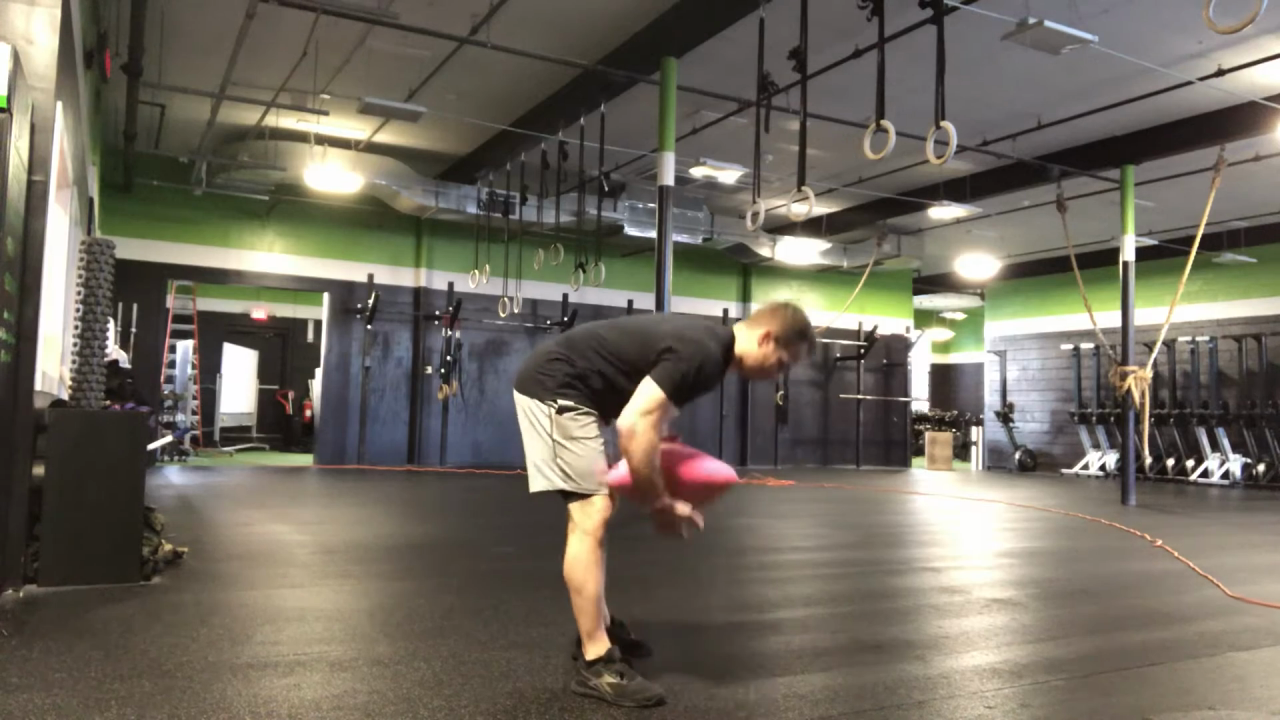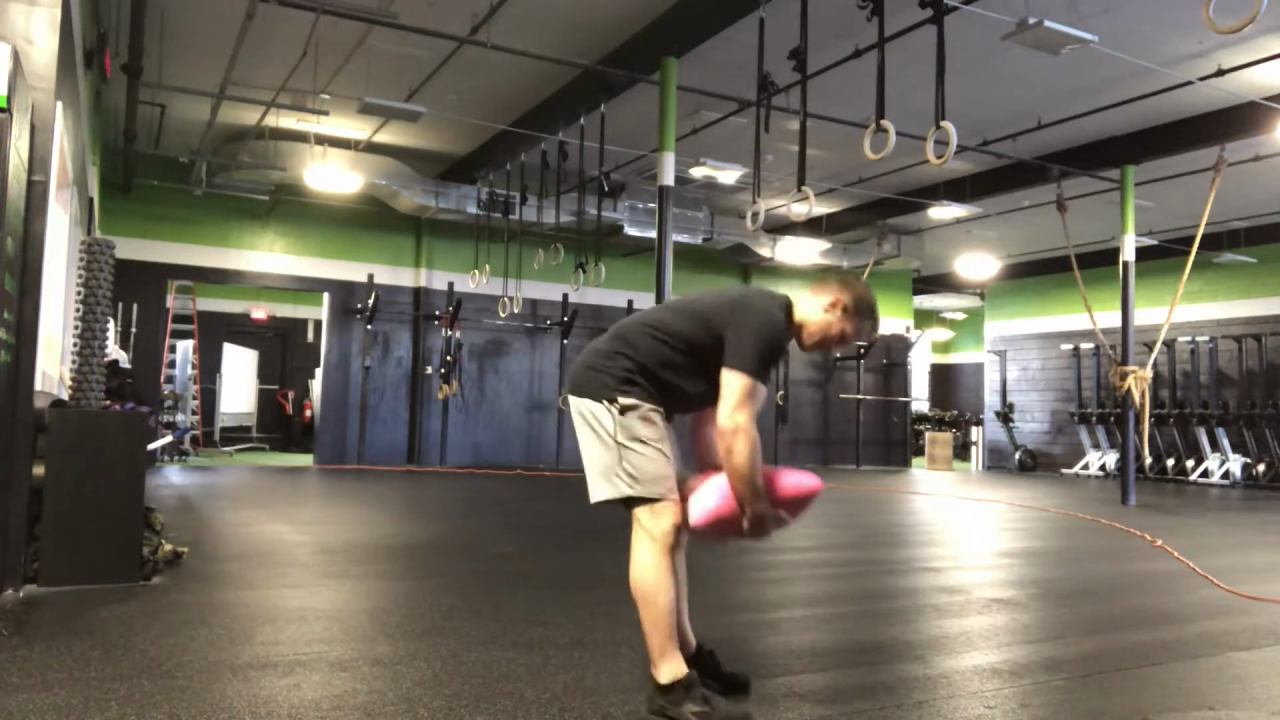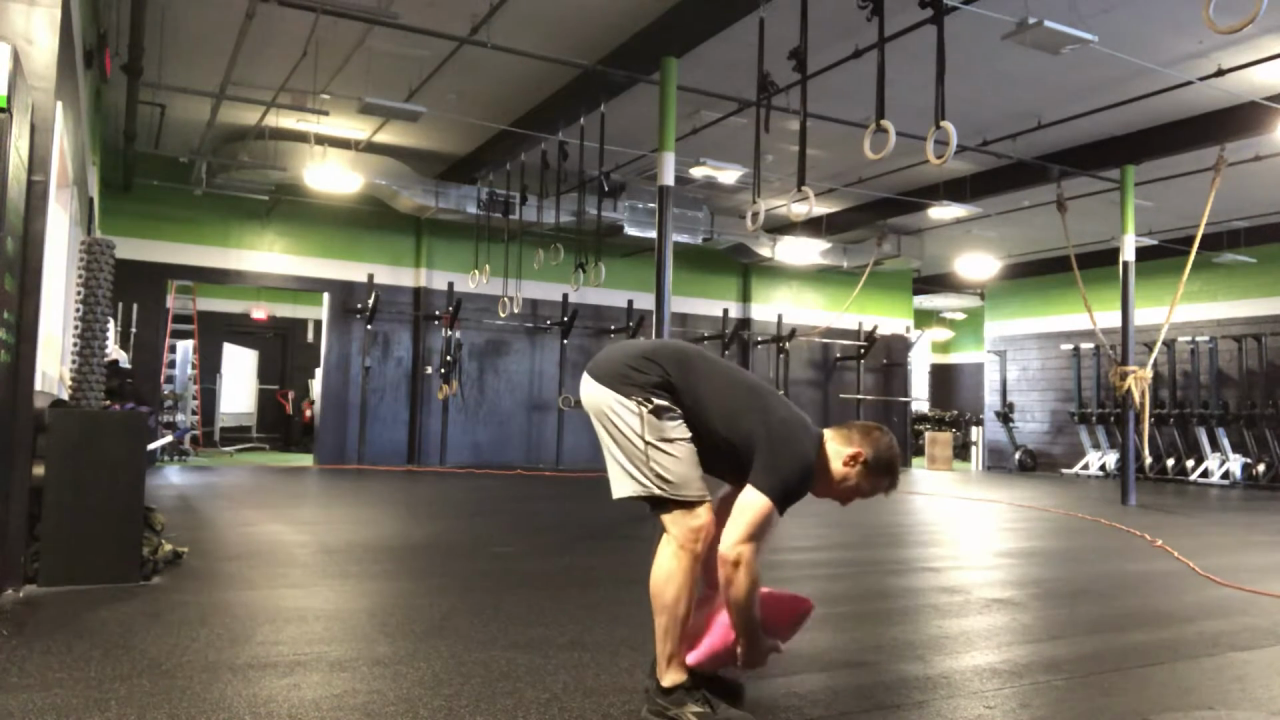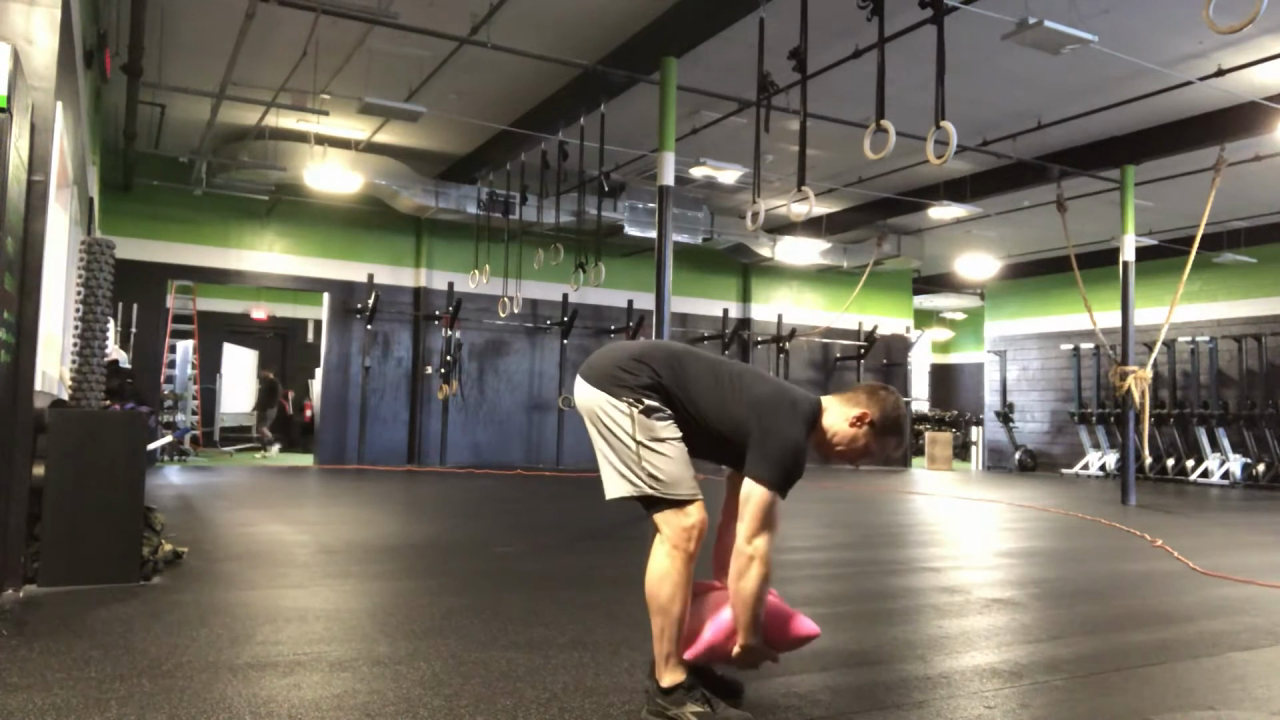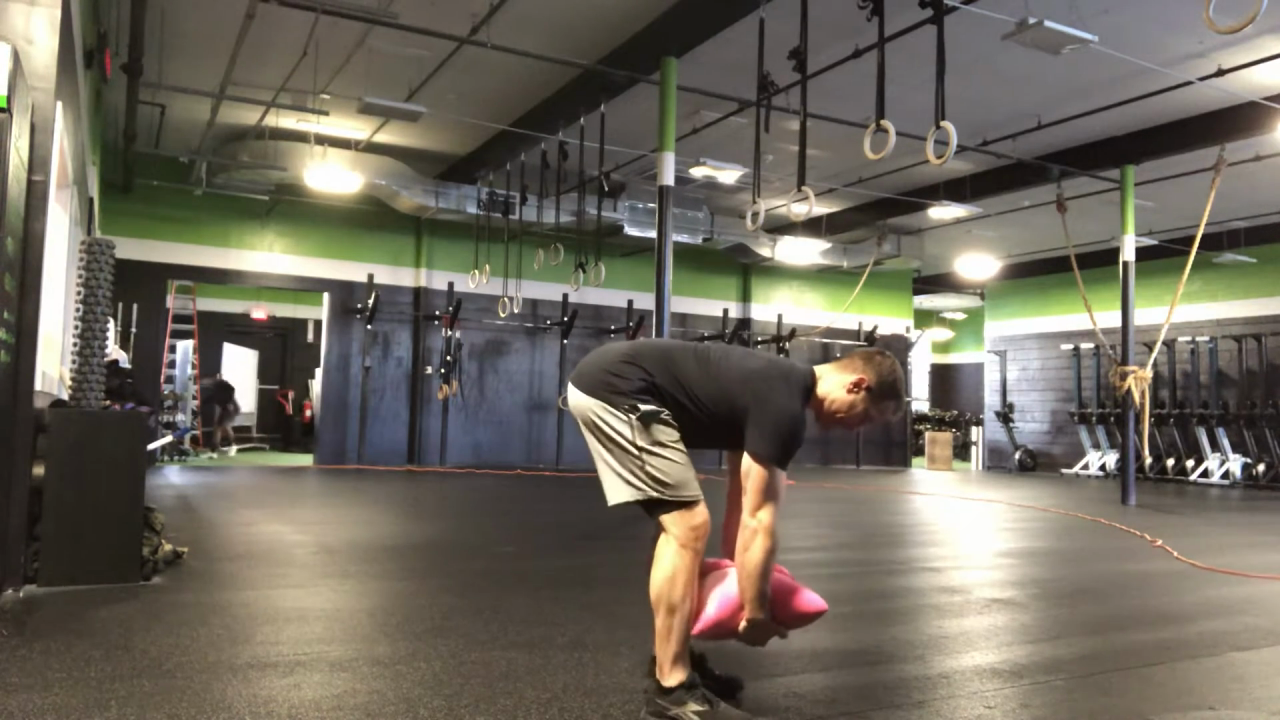
dt=1s
person 1, frame 1
left shoulder: (707, 344)
right shoulder: (702, 354)
left elbow: (649, 418)
right elbow: (634, 427)
right wrist: (663, 505)
left hip: (557, 386)
right hip: (554, 387)
left knee: (592, 511)
right knee: (591, 515)
left ankle: (598, 628)
right ankle: (596, 663)
person 1, frame 2
left shoulder: (758, 317)
right shoulder: (766, 323)
left elbow: (710, 414)
right elbow: (735, 423)
right wrist: (755, 507)
left hip: (623, 390)
right hip: (613, 387)
left knee: (674, 520)
right knee: (660, 522)
left ankle: (685, 657)
right ankle: (671, 683)
person 1, frame 3
left shoulder: (786, 441)
right shoulder: (797, 458)
left elbow: (723, 535)
right elbow: (735, 552)
right wrist: (751, 641)
left hip: (617, 374)
right hip: (630, 382)
left knee: (688, 530)
right knee: (690, 531)
left ankle: (674, 660)
person 1, frame 4
left shoulder: (786, 414)
right shoulder: (788, 433)
left elbow: (736, 529)
right elbow: (751, 546)
right wrist: (748, 640)
left hip: (612, 378)
right hip: (621, 385)
left knee: (678, 528)
right knee: (683, 528)
left ankle: (675, 659)
person 1, frame 5
left shoulder: (779, 386)
right shoulder: (784, 406)
left elbow: (742, 507)
right elbow: (758, 521)
left wrist: (733, 576)
right wrist: (755, 613)
left hip: (604, 382)
right hip: (615, 390)
left knee: (680, 526)
right knee: (688, 528)
left ankle: (673, 657)
right ankle: (671, 689)
